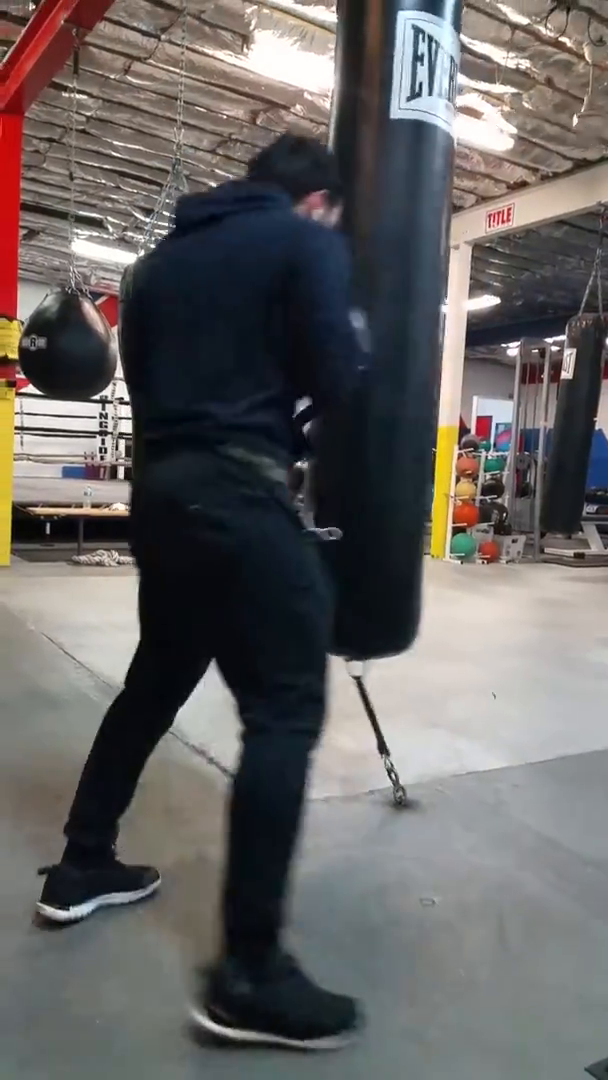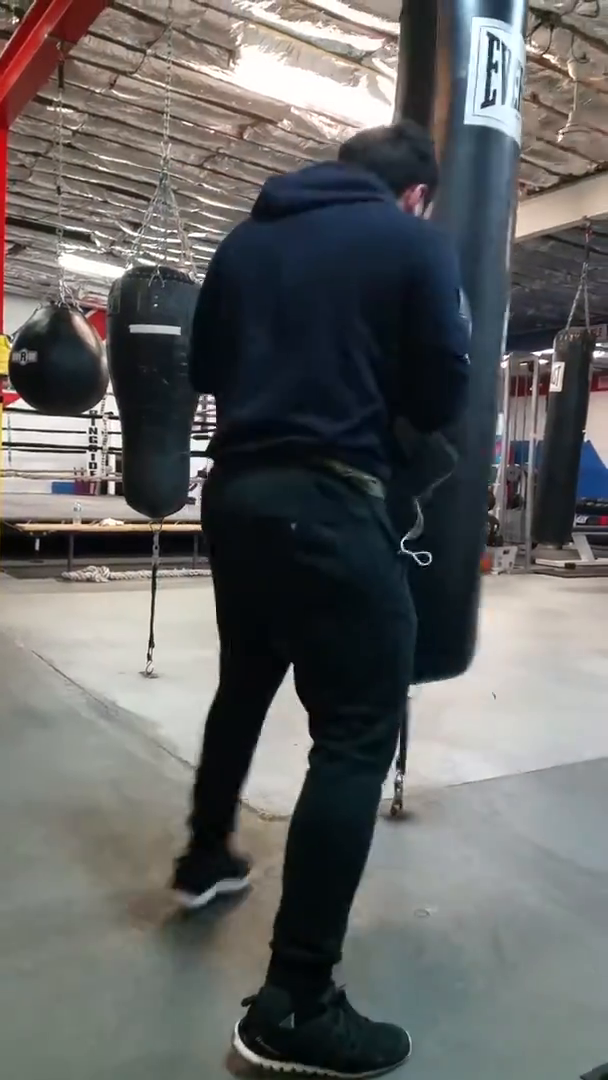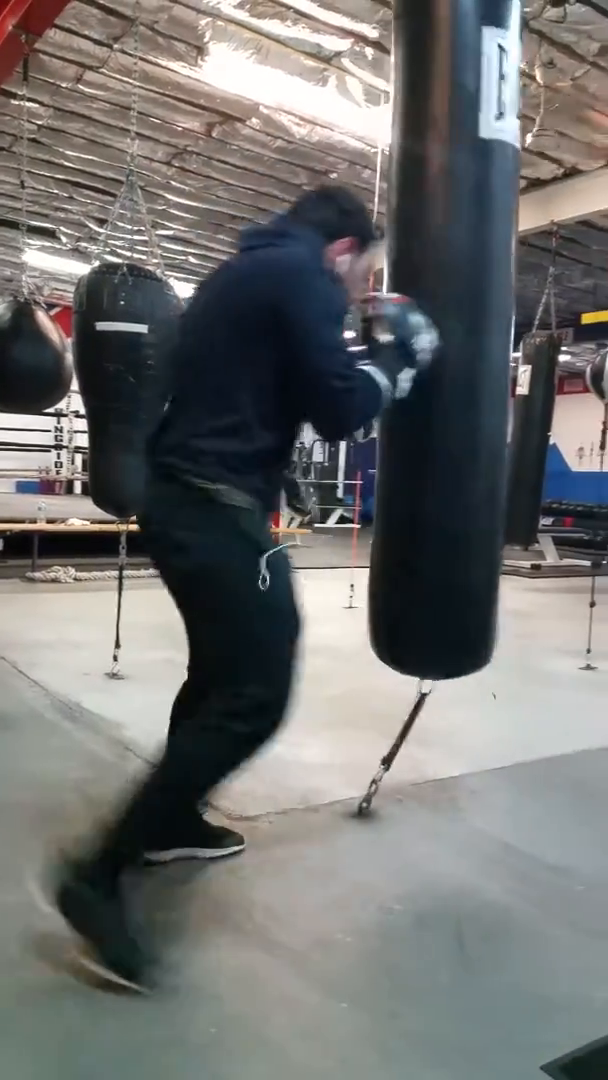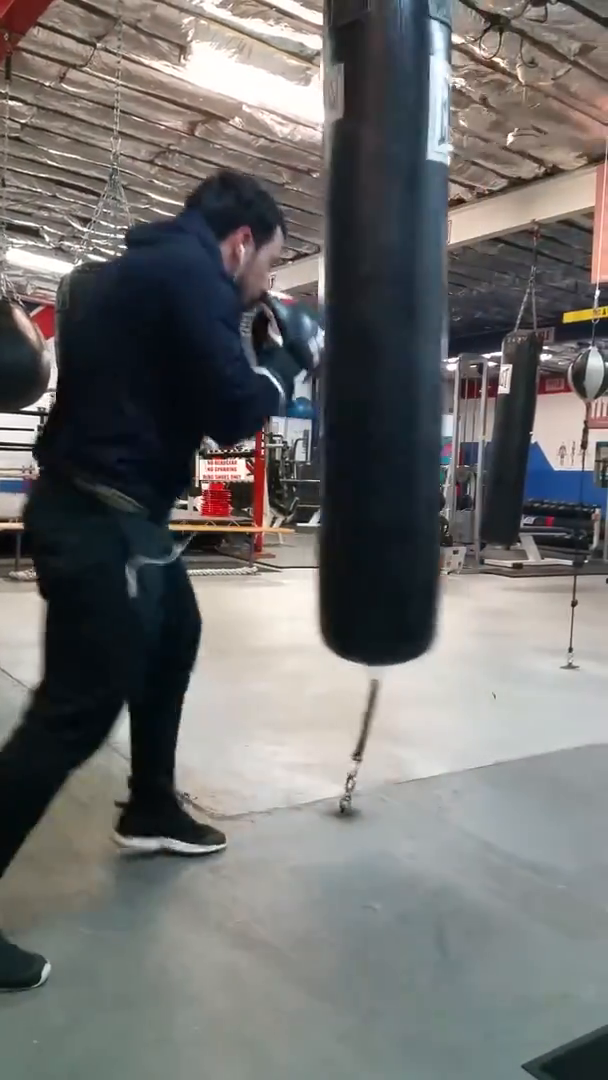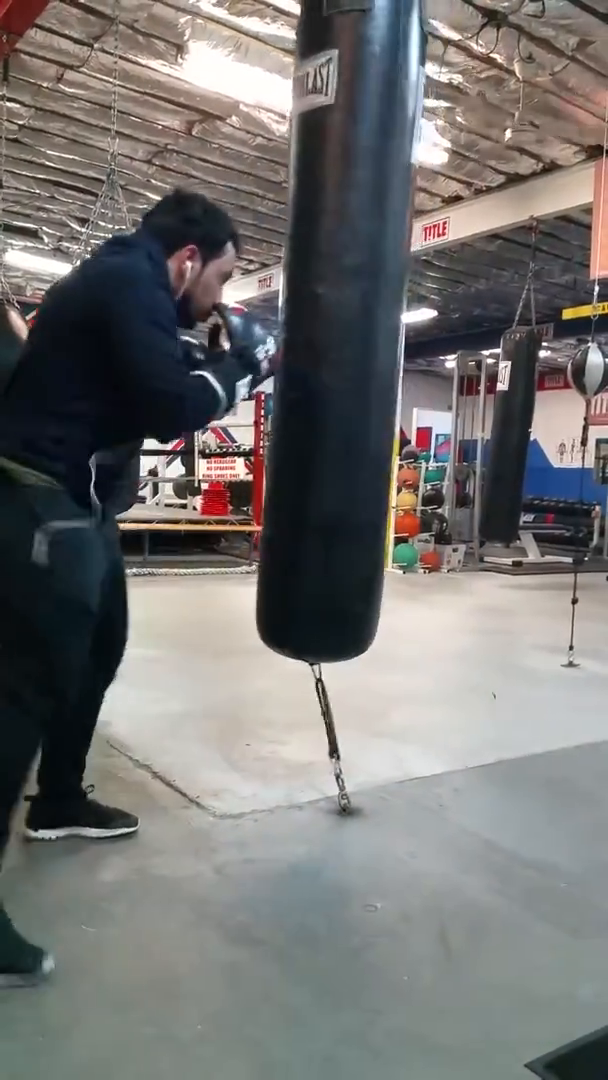
dt=0.4s
person 1, frame 1
left shoulder: (167, 254)
right shoulder: (306, 246)
right elbow: (331, 381)
right wrist: (341, 331)
left hip: (160, 484)
right hip: (237, 493)
left knee: (158, 675)
right knee: (286, 709)
left ankle: (81, 866)
right ankle: (248, 974)
person 1, frame 2
left shoulder: (247, 238)
right shoulder: (413, 242)
left elbow: (206, 369)
right elbow: (440, 402)
left hip: (233, 492)
right hip: (327, 503)
left knee: (245, 678)
right knee: (356, 739)
left ankle: (204, 858)
person 1, frame 3
left shoulder: (238, 277)
right shoulder: (301, 279)
right elbow: (339, 408)
left wrist: (360, 354)
right wrist: (396, 360)
left hip: (183, 499)
right hip: (220, 514)
left knee: (222, 670)
right knee: (249, 702)
left ankle: (170, 821)
right ankle: (98, 878)
person 1, frame 4
left shoulder: (136, 269)
right shoulder: (194, 275)
right elbow: (236, 412)
left wrist: (255, 348)
right wrist: (286, 357)
left hip: (106, 507)
right hip: (100, 518)
left knee: (172, 643)
right knee: (76, 710)
left ankle: (151, 809)
person 1, frame 5
left shoulder: (125, 282)
right shoulder: (128, 282)
left elbow: (151, 387)
right elbow: (170, 408)
left wrist: (219, 360)
right wrist: (239, 363)
left hip: (75, 504)
left knee: (97, 649)
